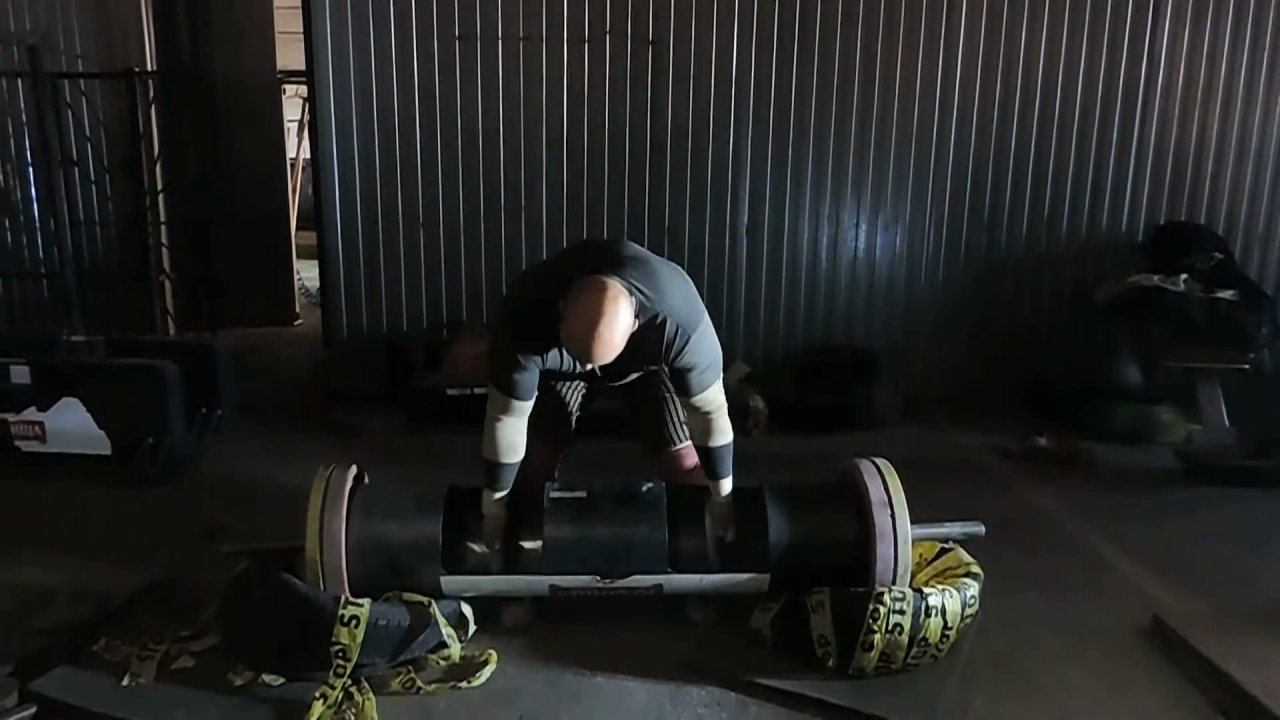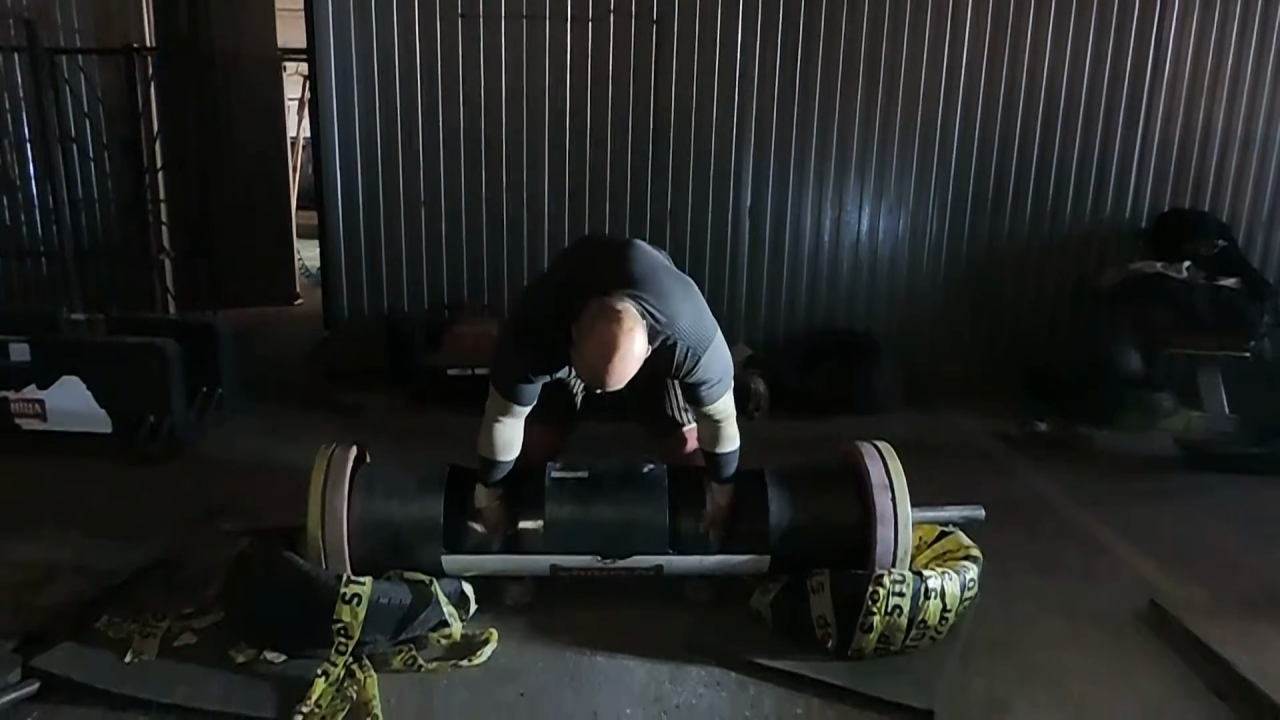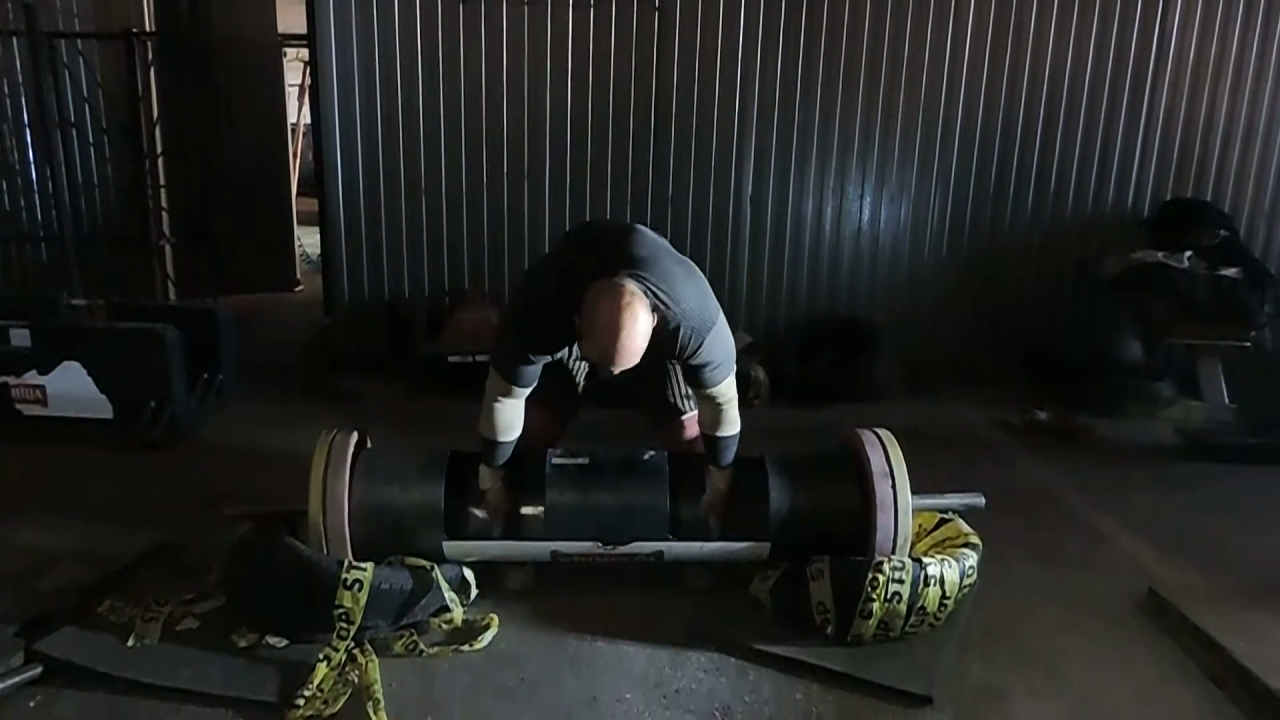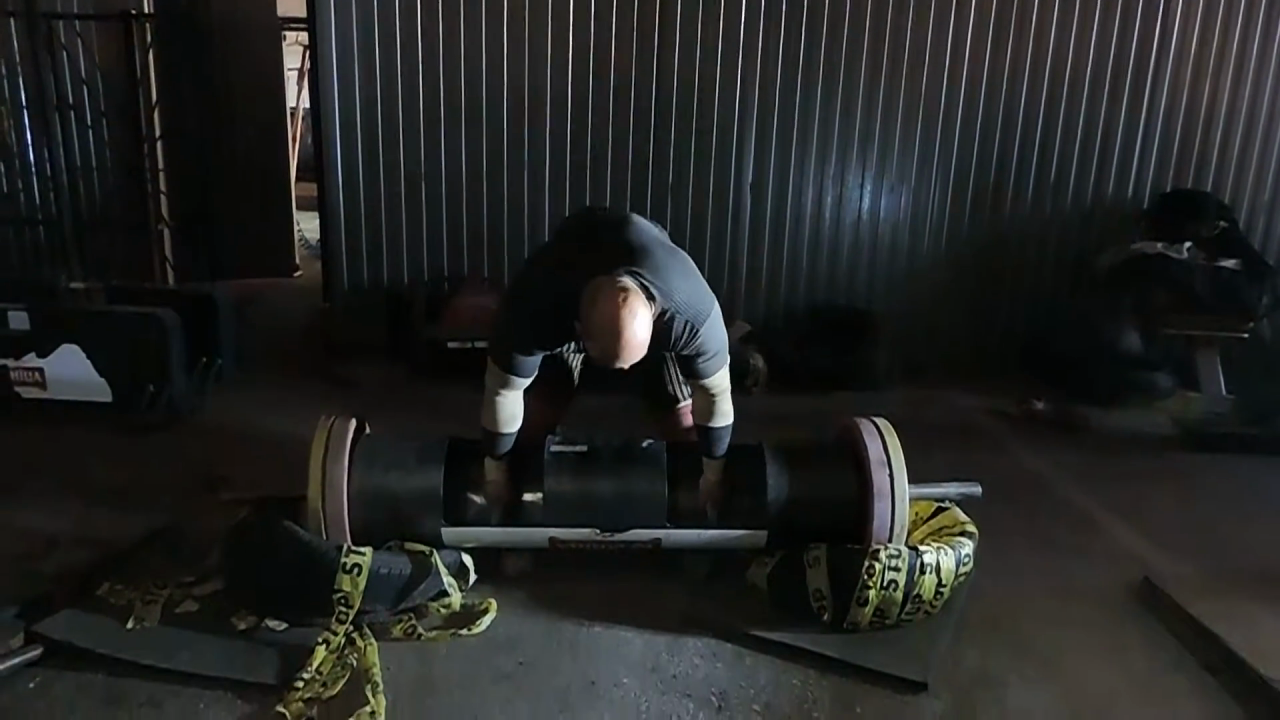
dt=0.3s
person 1, frame 1
left shoulder: (679, 321)
right shoulder: (527, 318)
left elbow: (710, 408)
right elbow: (507, 416)
left wrist: (721, 495)
right wrist: (495, 505)
left hip: (647, 362)
left knee: (684, 460)
right knee: (534, 464)
person 1, frame 2
left shoulder: (691, 339)
right shoulder: (535, 333)
left elbow: (719, 417)
right elbow: (504, 417)
left wrist: (721, 502)
left knee: (684, 443)
right knee: (537, 444)
person 1, frame 3
left shoulder: (695, 320)
right shoulder: (537, 315)
left elbow: (721, 399)
right elbow: (503, 397)
left knee: (685, 430)
right knee: (539, 429)
person 1, frame 4
left shoulder: (690, 311)
right shoulder: (534, 308)
left elbow: (714, 391)
right elbow: (503, 390)
left knee: (682, 415)
right knee: (537, 416)
